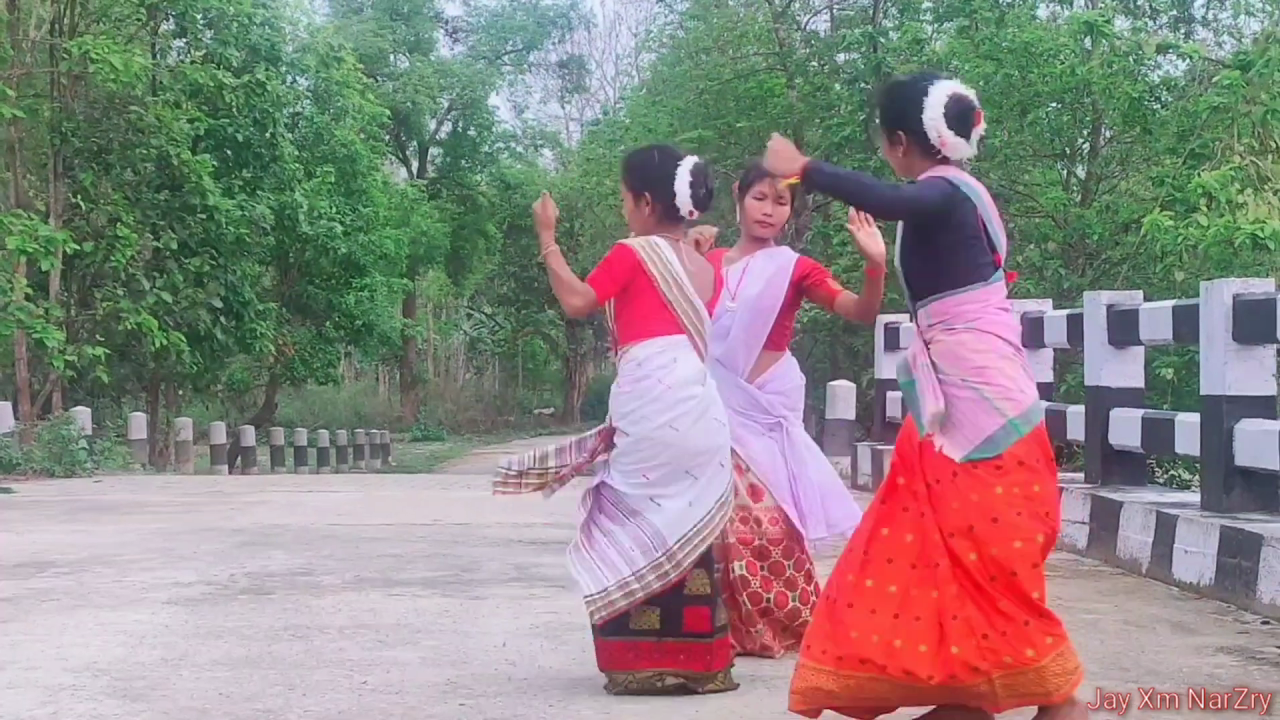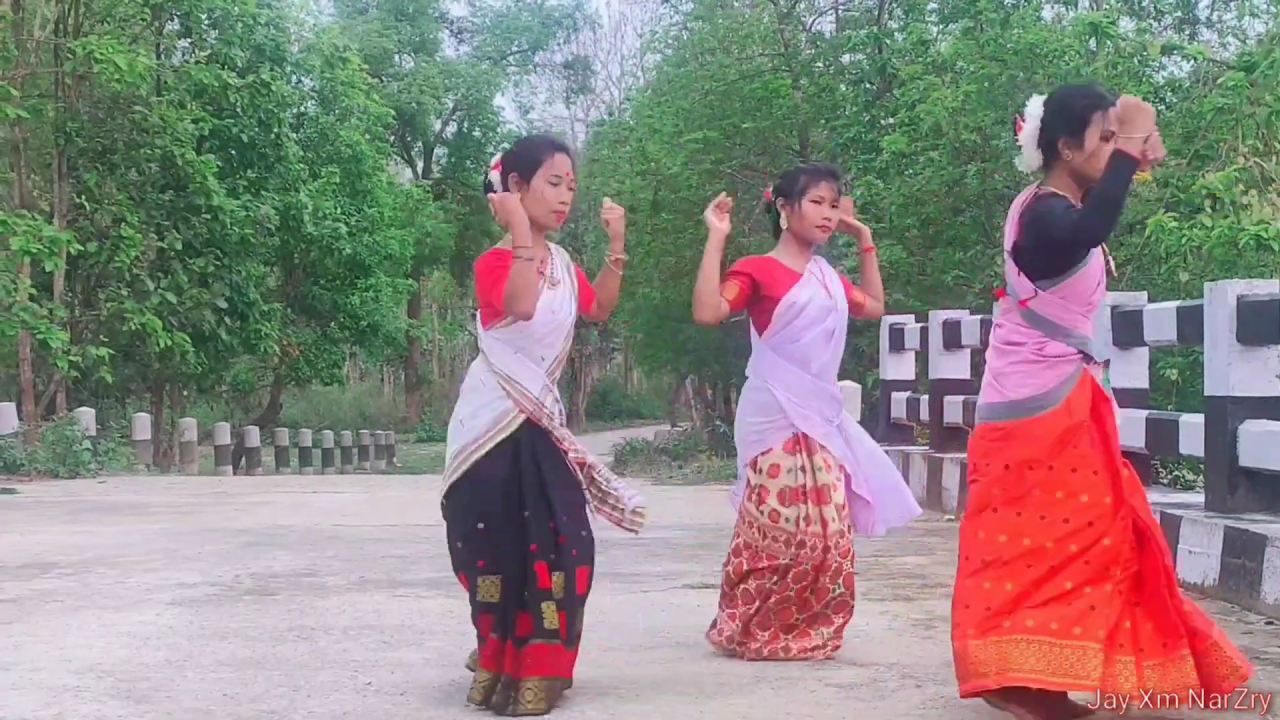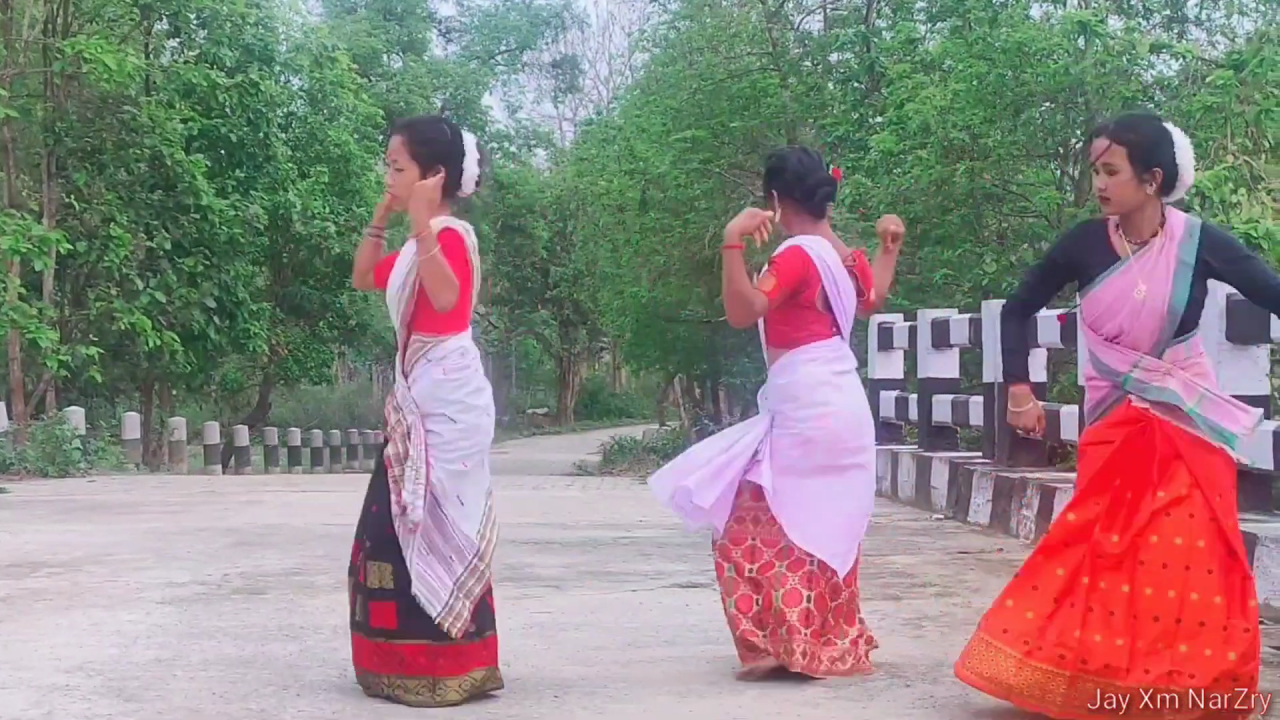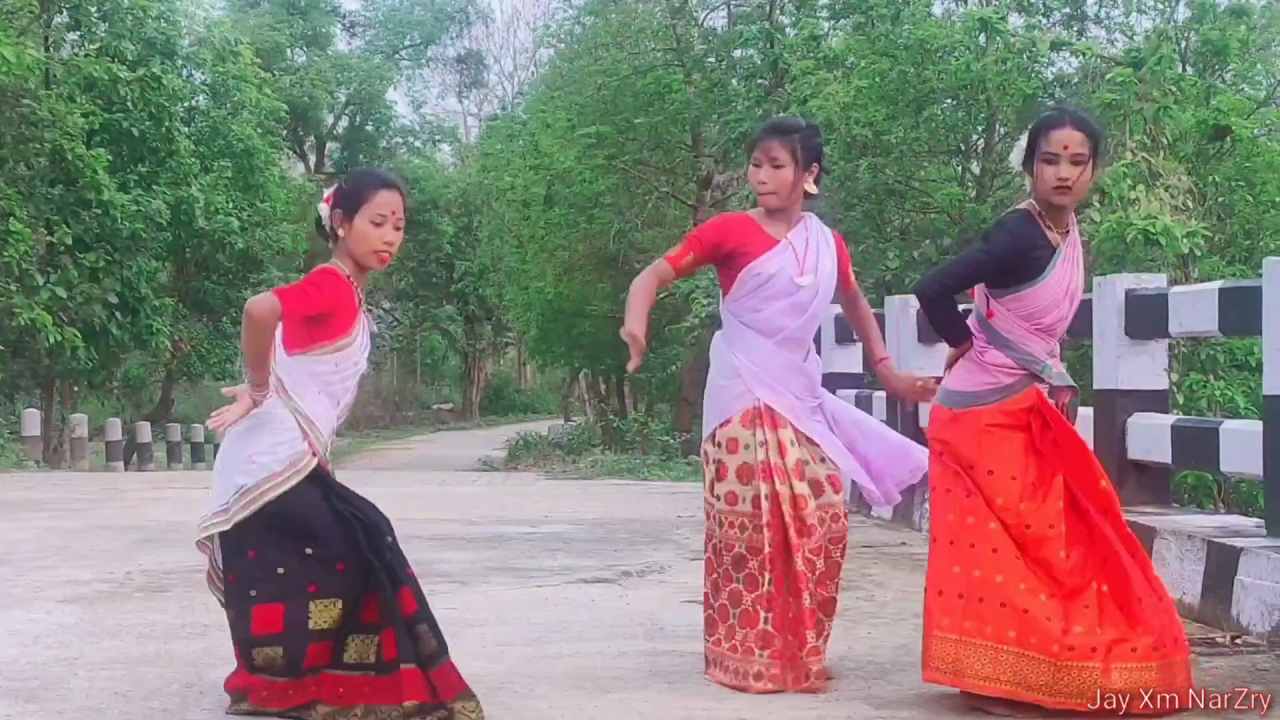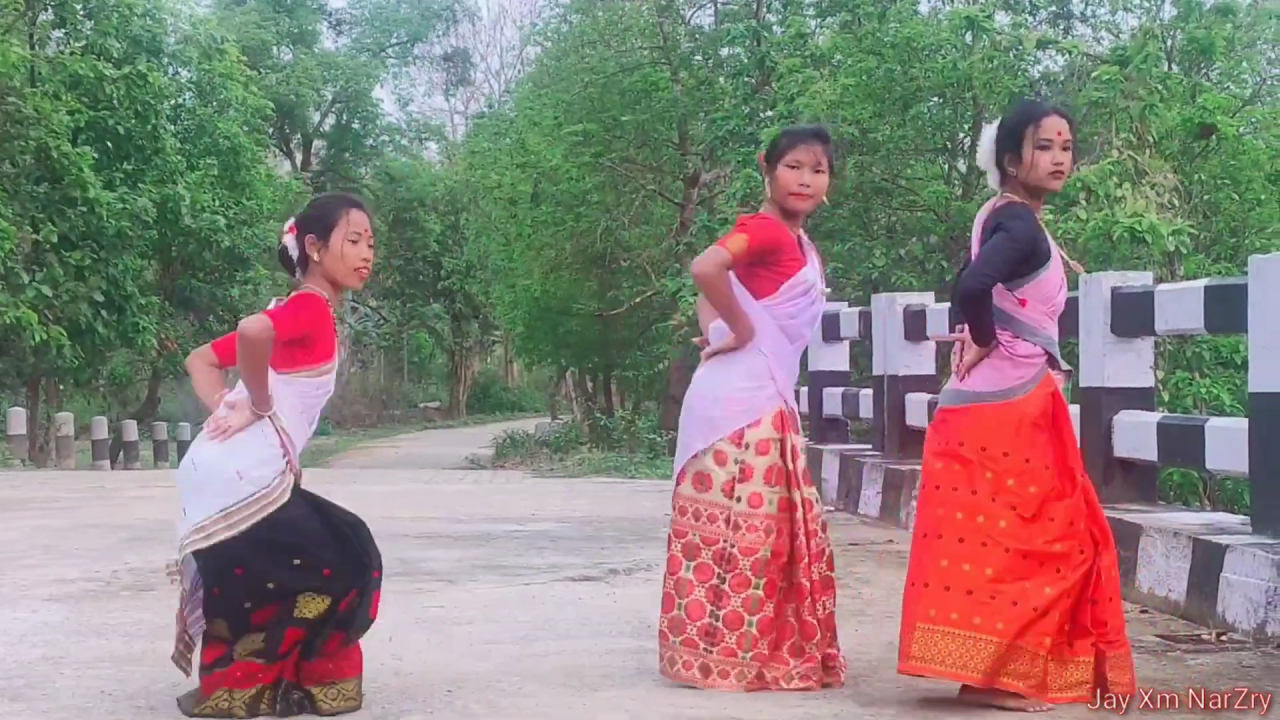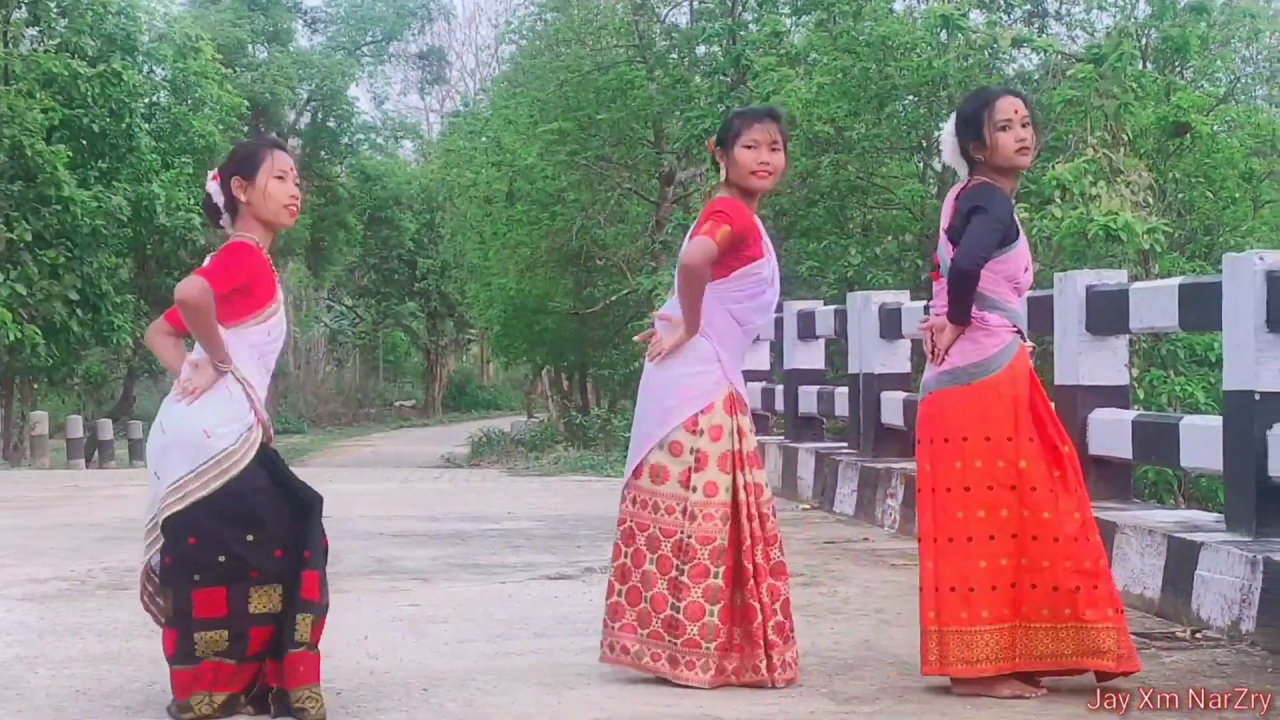
dt=0.7s
person 1, frame 1
left shoulder: (938, 191)
right shoulder: (963, 192)
left elbow: (889, 203)
left wrist: (804, 168)
left hip: (978, 399)
right hip: (958, 397)
left knee: (980, 559)
right knee: (931, 549)
person 1, frame 2
left shoulder: (1051, 203)
right shoulder: (1053, 215)
right elbow: (1090, 230)
left wrist: (1131, 160)
right wrist: (1130, 154)
left hip: (1062, 397)
right hip: (1043, 400)
left knee: (1104, 529)
right knee: (1083, 533)
person 1, frame 3
left shoulder: (1199, 241)
right shoulder: (1084, 243)
right elbow: (1018, 309)
right wrist: (1018, 387)
left hip: (1186, 421)
right hip: (1113, 422)
left knee: (1195, 563)
right knee: (1098, 553)
person 1, frame 4
left shoulder: (1068, 229)
right shoulder: (1019, 234)
right elbow: (931, 293)
right wrist: (965, 348)
left hip: (1035, 405)
right hip: (989, 408)
left knee: (1062, 535)
right knee: (1003, 543)
person 1, frame 5
left shoulder: (1003, 217)
right shoulder: (1018, 223)
left elbow: (964, 286)
right elbow: (976, 286)
left wrist: (976, 338)
right wrist: (984, 343)
left hip: (1008, 399)
right hip: (1010, 400)
left knee: (1046, 533)
right knee: (1015, 538)
left ankle: (1009, 664)
right ankle: (984, 671)
person 1, frame 6
left shoulder: (970, 199)
right shoulder: (989, 199)
left elbow: (951, 271)
right elbow: (967, 265)
left wrist: (946, 322)
right wrist: (957, 324)
left hip: (968, 380)
right hip: (986, 377)
left knee: (987, 512)
right knee: (1006, 509)
left ankle: (988, 658)
right ankle: (979, 666)
person 2, frame 1
left shoulder: (629, 254)
right shoulder: (702, 266)
left elbow: (576, 303)
left wrist: (548, 241)
left hip: (648, 410)
right hip: (692, 410)
left knee: (617, 530)
right knee: (666, 534)
left ankle: (645, 663)
right ankle: (698, 659)
person 2, frame 2
left shoulder: (561, 260)
right shoulder: (495, 260)
left elbow: (600, 309)
right elbow: (522, 308)
left wrist: (616, 244)
right wrist: (519, 233)
left hip: (539, 419)
right hip: (493, 421)
left knee: (562, 540)
right knee: (501, 545)
left ankle: (529, 669)
right ankle: (519, 671)
person 2, frame 3
left shoulder: (447, 236)
right shoulder: (420, 242)
left elbow: (444, 303)
right elbow: (364, 278)
left wrist: (422, 221)
right wrist: (382, 217)
left hip: (444, 405)
right hip: (422, 403)
left knee: (425, 526)
right knee: (401, 524)
left ankle: (435, 668)
right ankle: (435, 664)
person 2, frame 4
left shoulder: (346, 292)
right shoulder: (329, 283)
right elbow: (259, 307)
left wrist: (254, 393)
right wrist: (256, 390)
left hip: (295, 458)
right hip: (275, 461)
person 2, frame 5
left shoulder: (289, 316)
right shoulder: (311, 309)
left elbow: (200, 359)
right elbow: (252, 331)
left wrist: (225, 413)
right wrist: (258, 407)
left hip: (223, 474)
right hip: (247, 482)
right knee: (329, 572)
person 2, frame 6
left shoulder: (237, 261)
right shoulder: (245, 254)
left elbow: (159, 330)
right elbow: (191, 294)
left wrist: (191, 371)
right wrist: (217, 363)
left hip: (219, 431)
right hip: (218, 434)
right knee: (245, 558)
person 3, frame 1
left shoulder: (794, 268)
right shoulder: (711, 263)
left elbow: (856, 309)
left wrist: (875, 270)
left hip: (769, 411)
right hip: (719, 408)
left knee: (773, 520)
right knee: (732, 522)
left ankle: (791, 622)
right ankle: (745, 626)
person 3, frame 2
left shoulder: (829, 276)
right shoulder: (757, 269)
left elbow: (874, 307)
right elbow: (708, 312)
left wrist: (865, 242)
right wrist: (715, 239)
left hip: (820, 421)
right hip: (775, 421)
left knee: (829, 538)
right knee: (780, 537)
left ankle: (804, 634)
right ankle: (745, 630)
person 3, frame 3
left shoulder: (797, 255)
right shoulder: (844, 255)
left elbow: (743, 313)
right elbow: (871, 301)
left wrist: (732, 246)
right wrist: (890, 250)
left hip: (805, 411)
right hip: (836, 409)
left knee: (751, 528)
right knee: (811, 531)
left ankle: (785, 644)
right ankle: (828, 647)
person 3, frame 4
left shoulder: (828, 242)
right shoulder: (729, 230)
left elbow: (855, 305)
right elbow: (655, 274)
left wrist: (888, 372)
right wrist: (635, 319)
left hip: (800, 394)
right hip: (747, 395)
left knee: (821, 519)
right knee: (758, 526)
left ankle: (798, 654)
right ankle: (754, 658)
person 3, frame 5
left shoulder: (797, 240)
right shoulder: (765, 229)
left elbow: (725, 287)
right elbow: (707, 270)
left wrist: (725, 329)
right wrist: (737, 327)
left hip: (768, 401)
right hip: (741, 401)
left knee: (791, 524)
right knee: (740, 525)
left ankle: (786, 651)
right ankle: (726, 656)
person 3, frame 6
left shoulder: (738, 217)
right shoulder: (730, 213)
left elbow: (692, 293)
right elbow: (695, 260)
left wrist: (676, 324)
right wrist: (689, 325)
left hip: (717, 386)
right hip: (695, 386)
left knee: (738, 517)
right knee: (696, 518)
left ankle: (736, 649)
right ankle: (687, 650)
